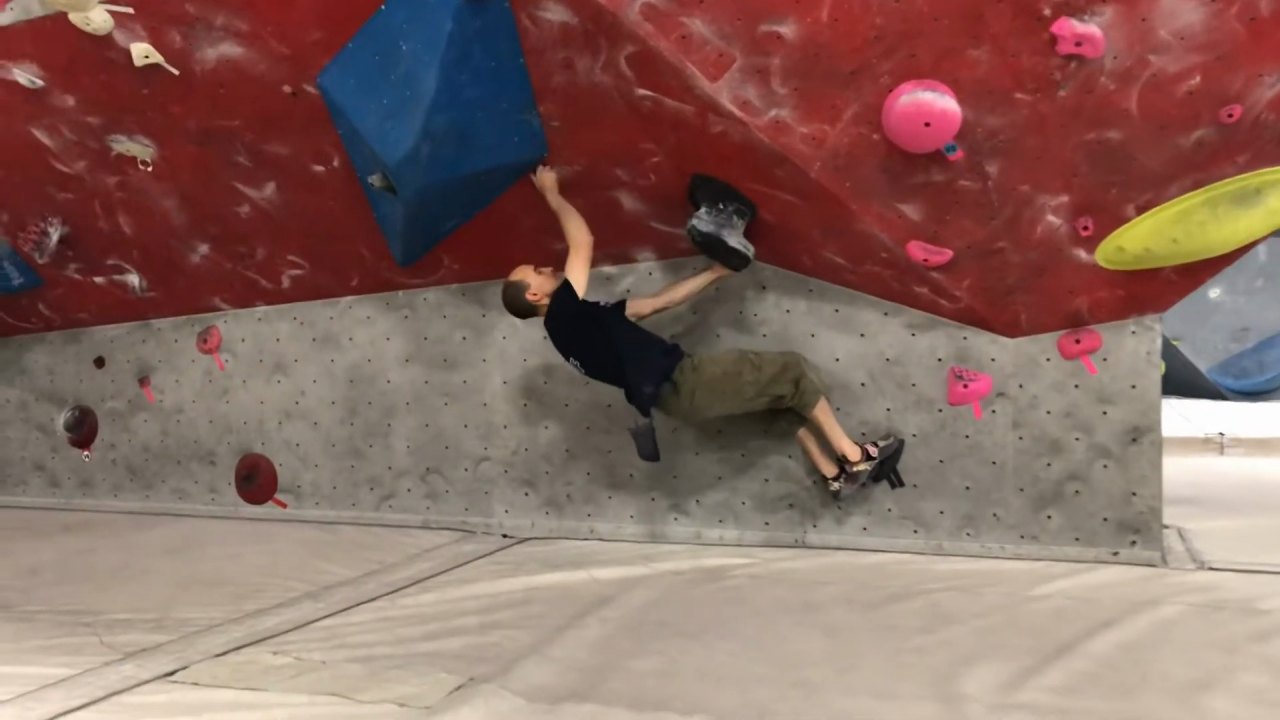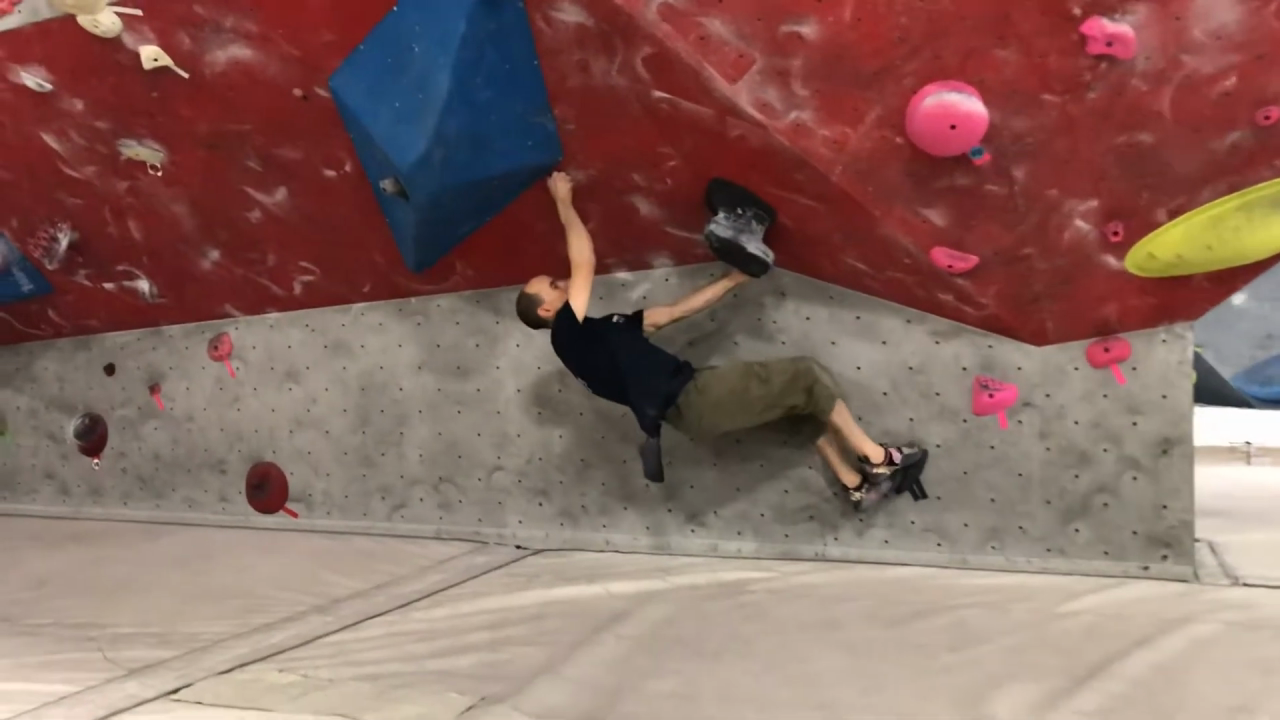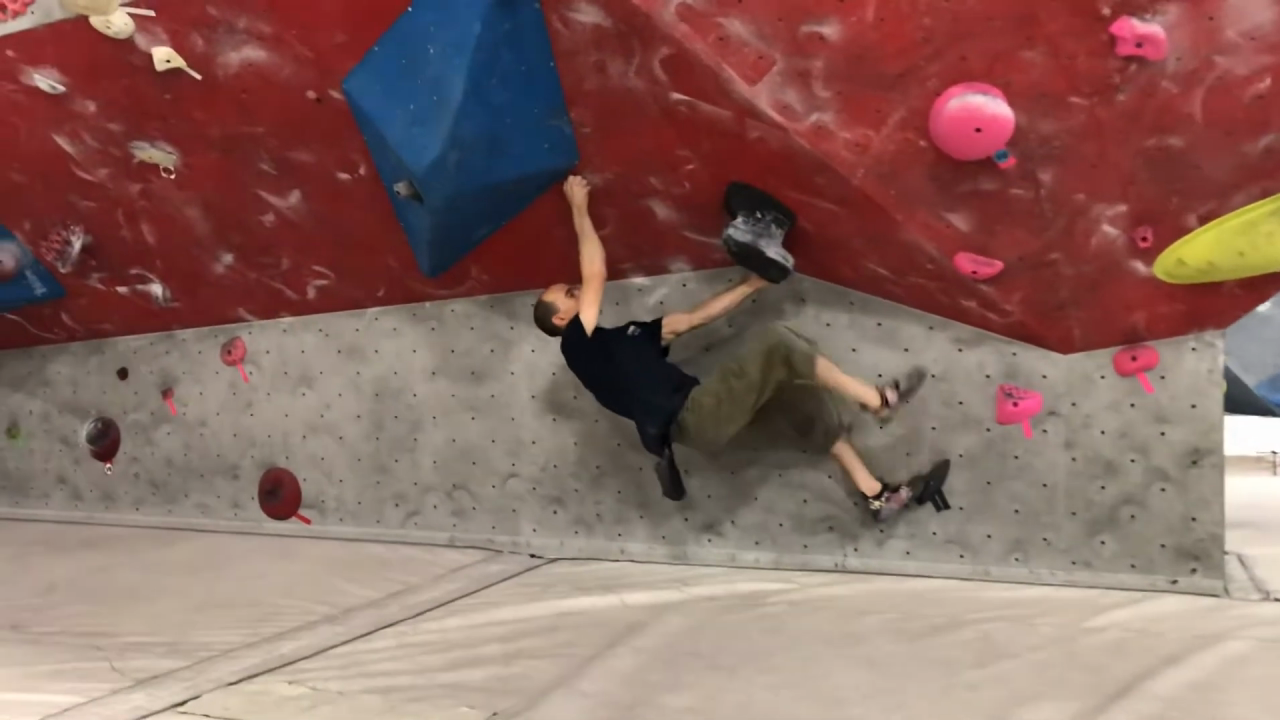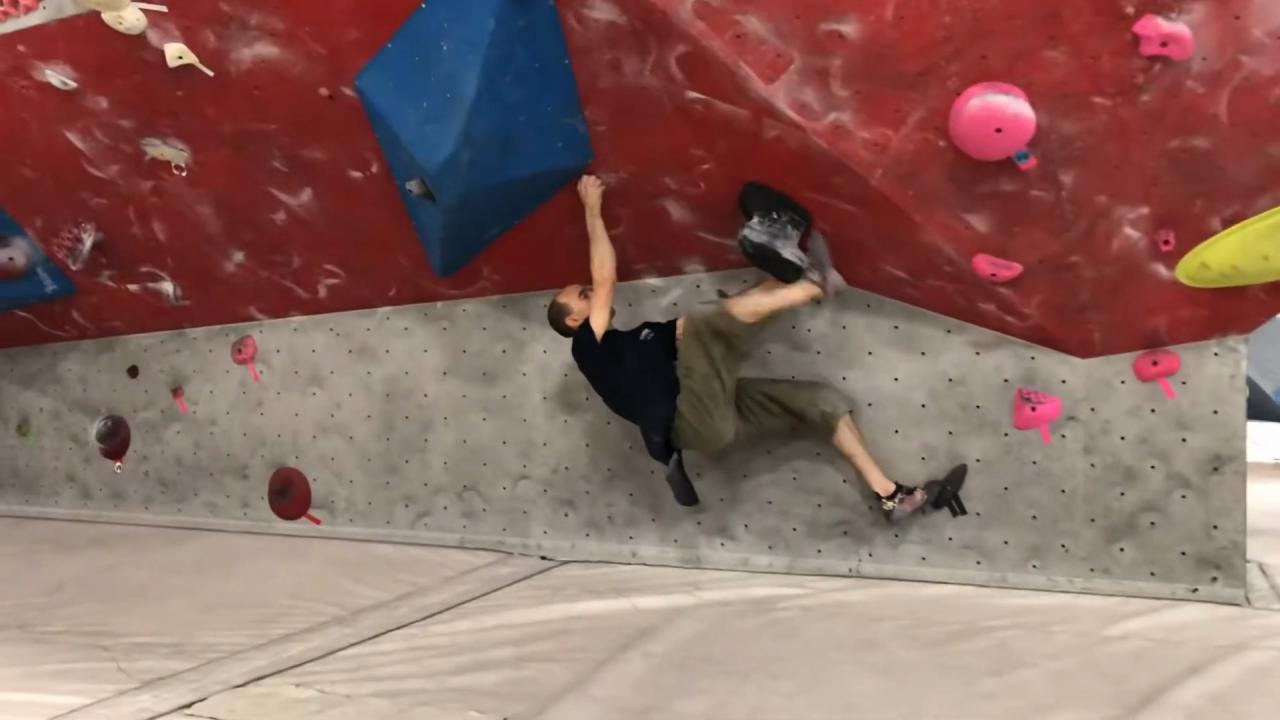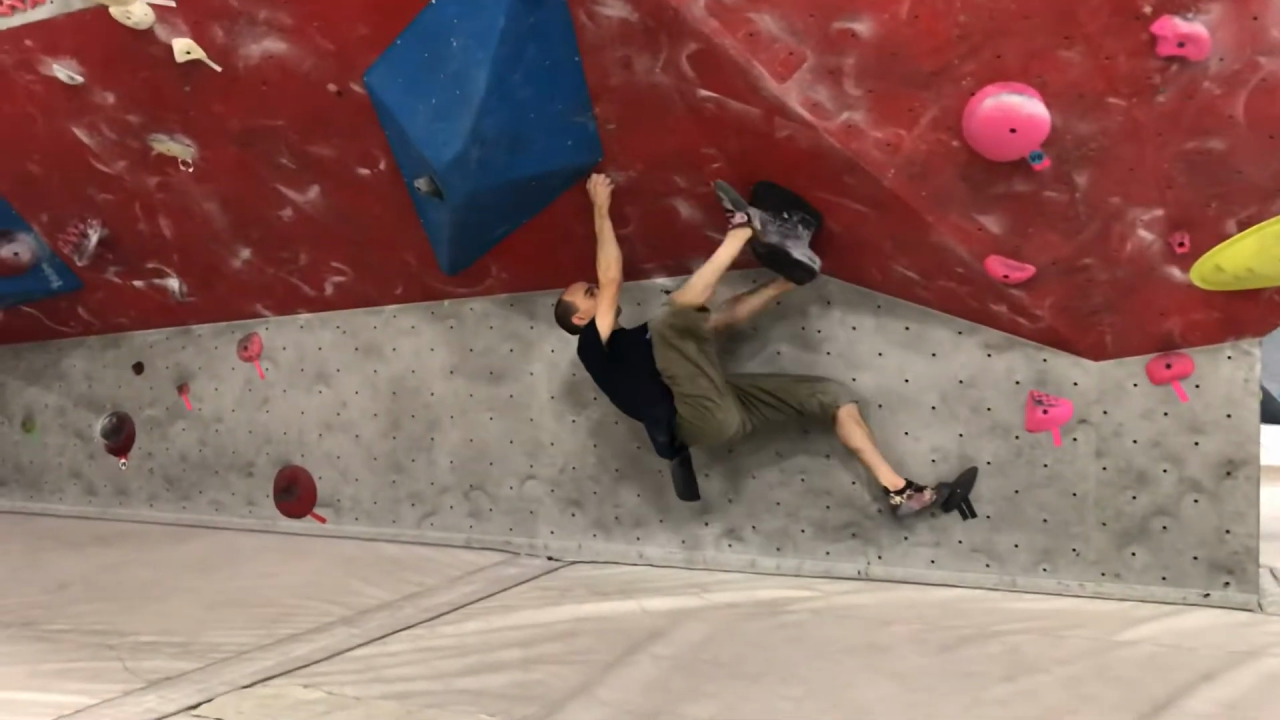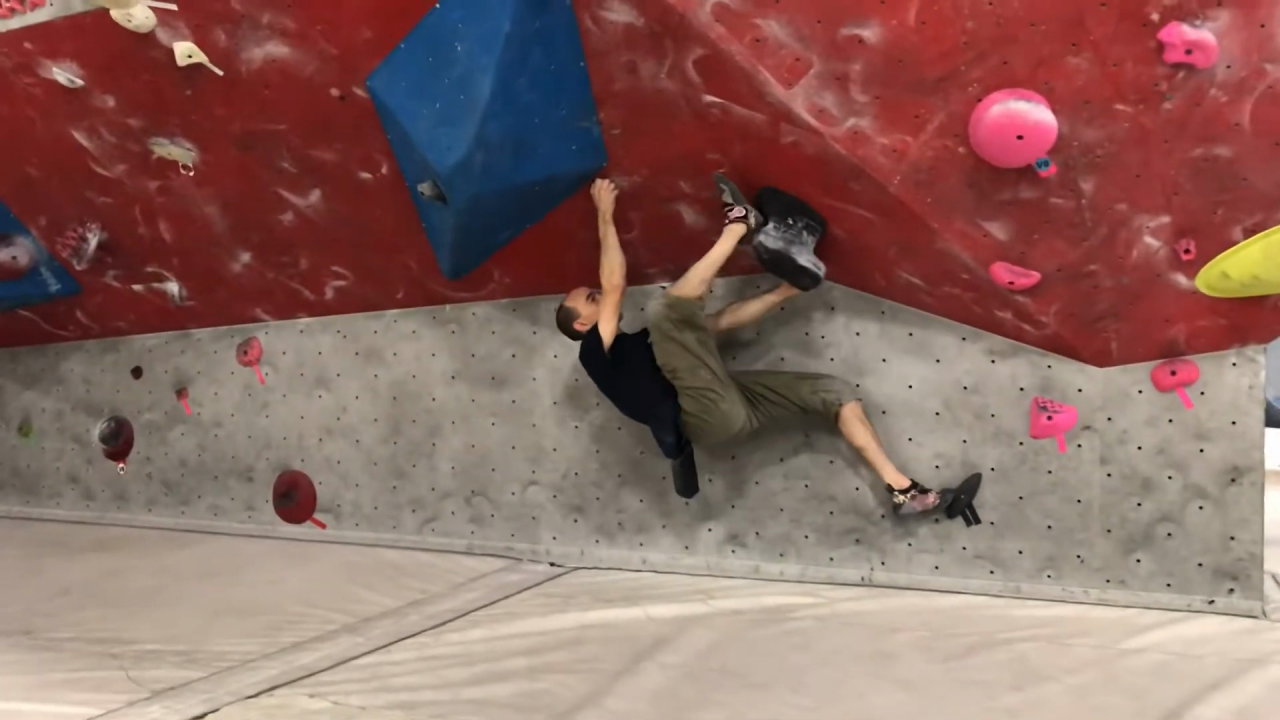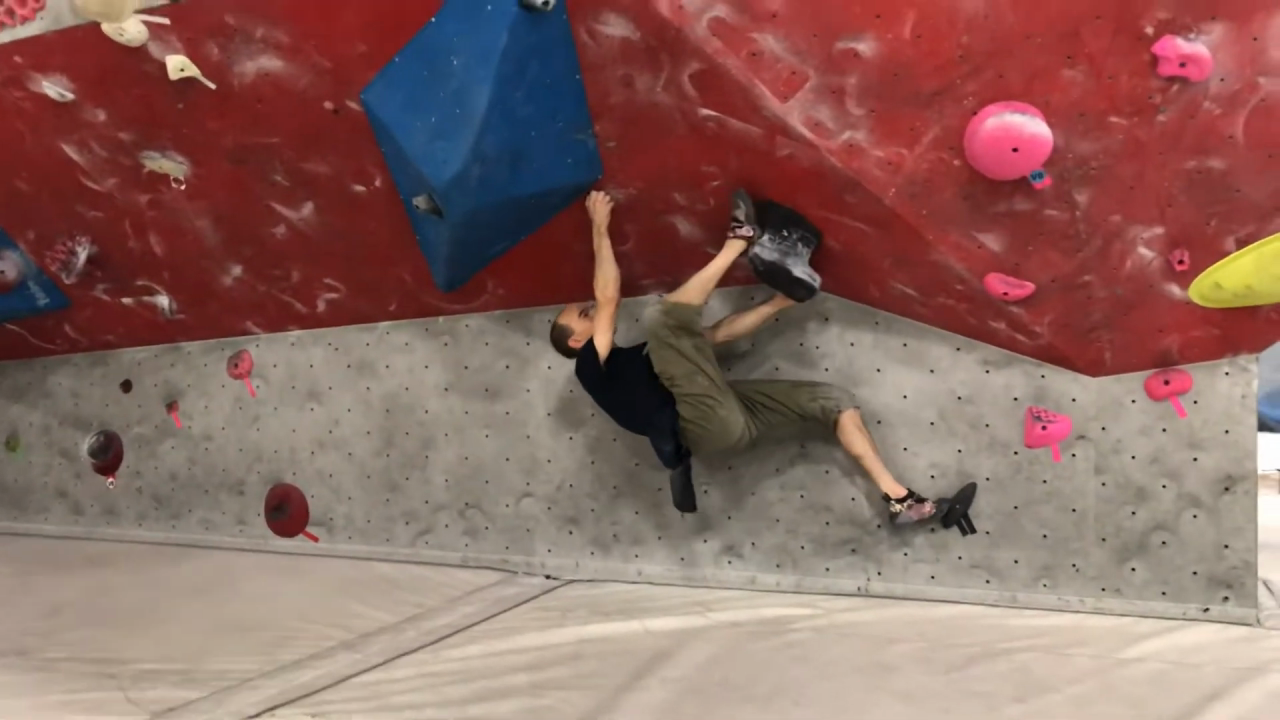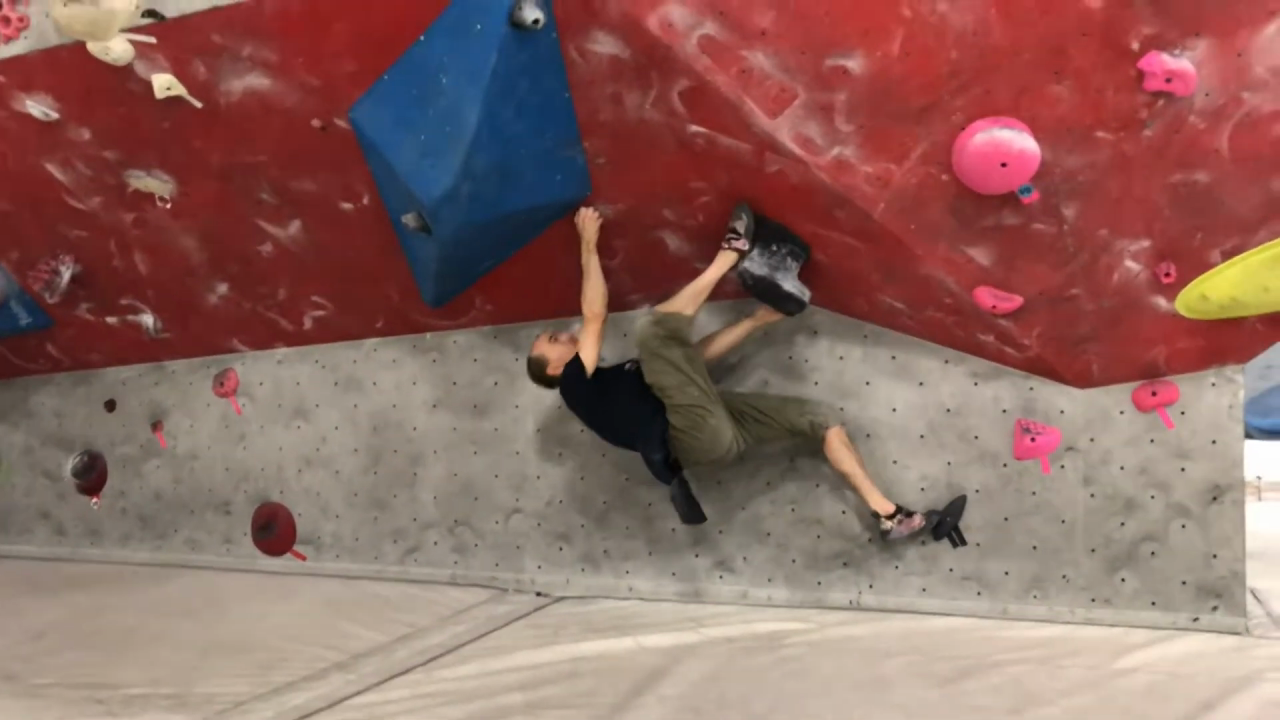
dt=0.2s
person 1, frame 1
left shoulder: (581, 317)
right shoulder: (563, 316)
left elbow: (654, 303)
right elbow: (582, 243)
left wrist: (714, 273)
right wrist: (552, 194)
left hip: (678, 384)
right hip: (681, 386)
left knee: (784, 388)
right knee: (793, 370)
left ankle: (835, 475)
right ankle: (852, 455)
person 1, frame 2
left shoulder: (605, 328)
right shoulder: (568, 335)
left elbow: (672, 312)
right elbow: (585, 263)
left wrist: (733, 279)
right wrist: (564, 202)
left hip: (694, 396)
right hip: (694, 404)
left knee: (802, 396)
right knee: (805, 375)
left ankle: (857, 485)
right ankle: (875, 457)
person 1, frame 3
left shoulder: (626, 334)
right shoulder: (580, 344)
left elbow: (692, 319)
right elbow: (596, 275)
left wrist: (751, 284)
right wrist: (580, 208)
left hip: (701, 410)
right hip: (698, 418)
right knee: (779, 344)
left ankle: (876, 493)
right ankle: (874, 398)
person 1, frame 4
left shoulder: (642, 336)
right shoulder: (589, 349)
right elbow: (605, 278)
left wrist: (766, 288)
right wrist: (592, 209)
left hip: (721, 415)
right hip: (701, 423)
left knee: (825, 401)
right knee: (710, 317)
left ankle: (890, 495)
right ankle: (812, 284)
person 1, frame 5
left shoulder: (646, 338)
right shoulder: (594, 349)
left elbow: (717, 317)
right elbow: (612, 279)
left wrist: (778, 286)
right wrist: (601, 210)
left hip: (729, 405)
right hip: (705, 417)
left knee: (832, 394)
right knee: (674, 315)
left ankle: (898, 490)
right ankle: (739, 231)
person 1, frame 6
left shoulder: (644, 343)
right shoulder: (596, 353)
left elbow: (720, 320)
right elbow: (614, 284)
left wrist: (784, 292)
right wrist: (605, 215)
left hip: (732, 405)
right hip: (710, 414)
left knee: (834, 392)
right knee: (672, 309)
left ankle: (902, 490)
right ankle: (735, 228)
person 1, frame 7
left shoulder: (637, 357)
right shoulder: (592, 369)
left elbow: (714, 334)
right elbow: (608, 298)
left wrist: (777, 304)
right wrist: (600, 228)
left hip: (729, 416)
right hip: (709, 423)
left knee: (832, 400)
right knee: (666, 316)
left ankle: (898, 499)
right ankle: (736, 243)
person 1, frame 8
left shoulder: (610, 378)
right shoulder: (576, 385)
left elbow: (693, 359)
right elbow: (594, 316)
left wrist: (753, 321)
right wrist: (588, 243)
left hip: (715, 429)
right hip: (698, 434)
left knee: (818, 415)
right knee: (654, 325)
left ankle: (887, 514)
right ankle: (728, 255)
